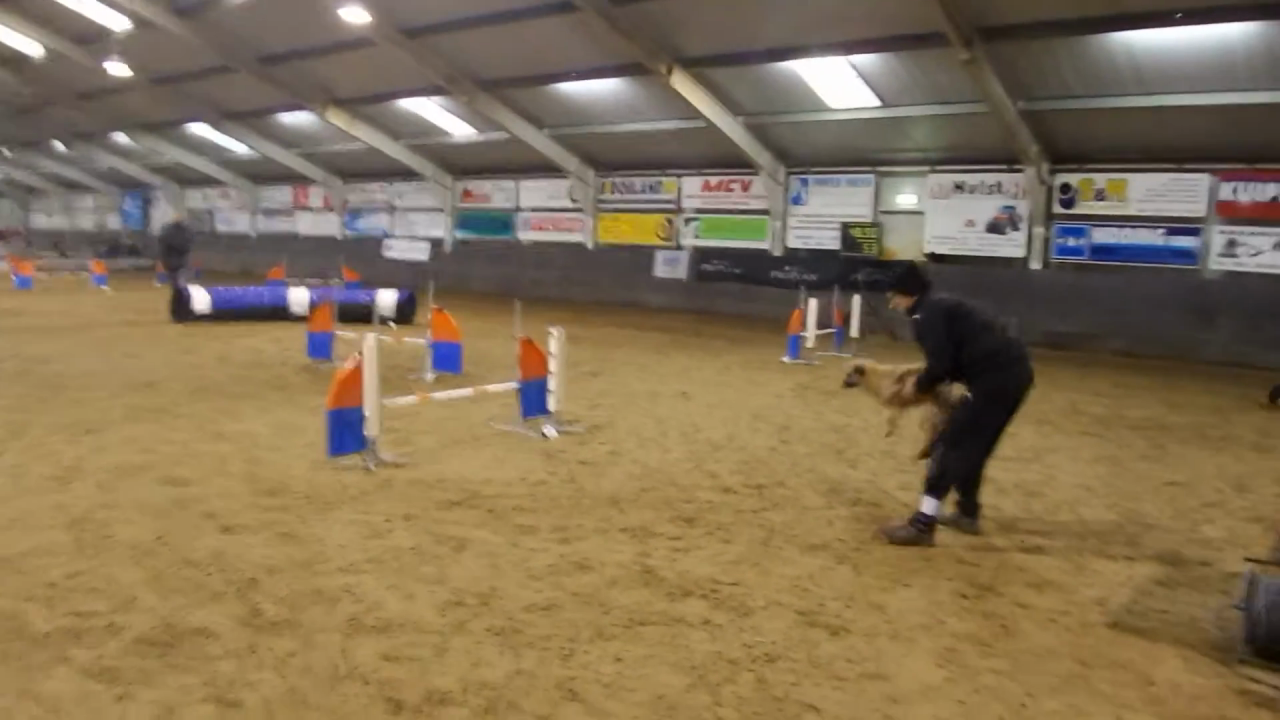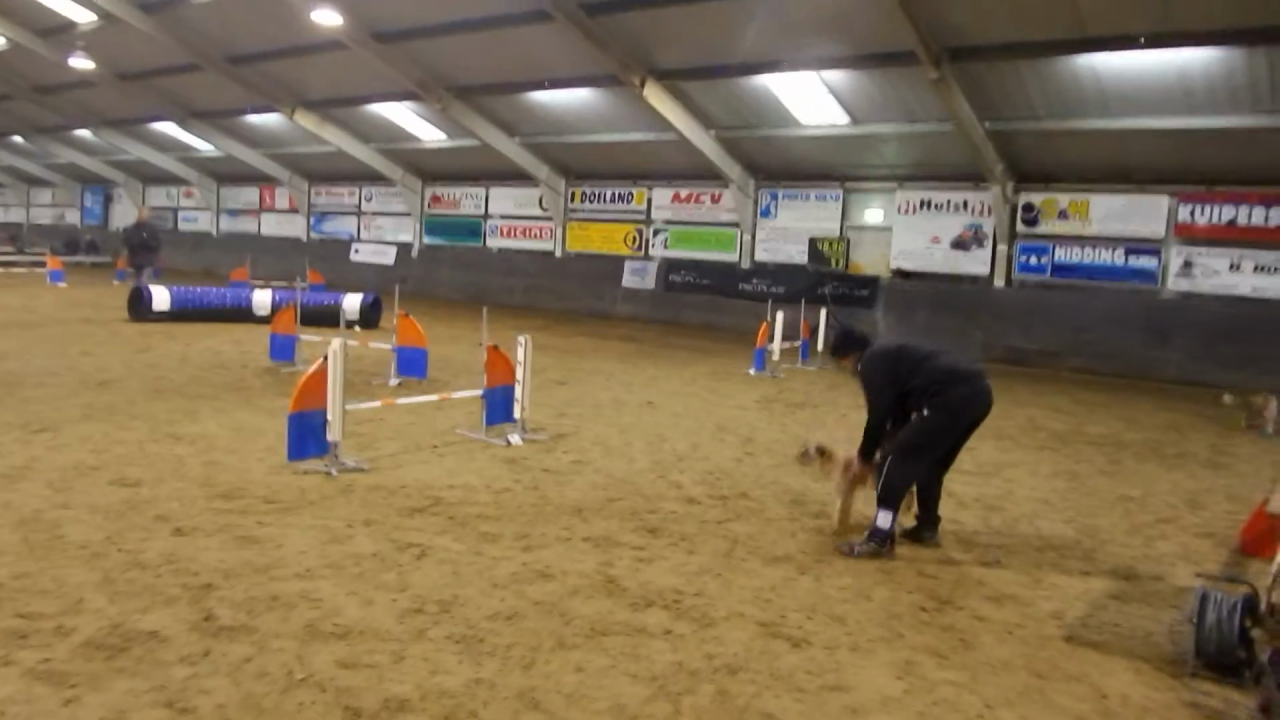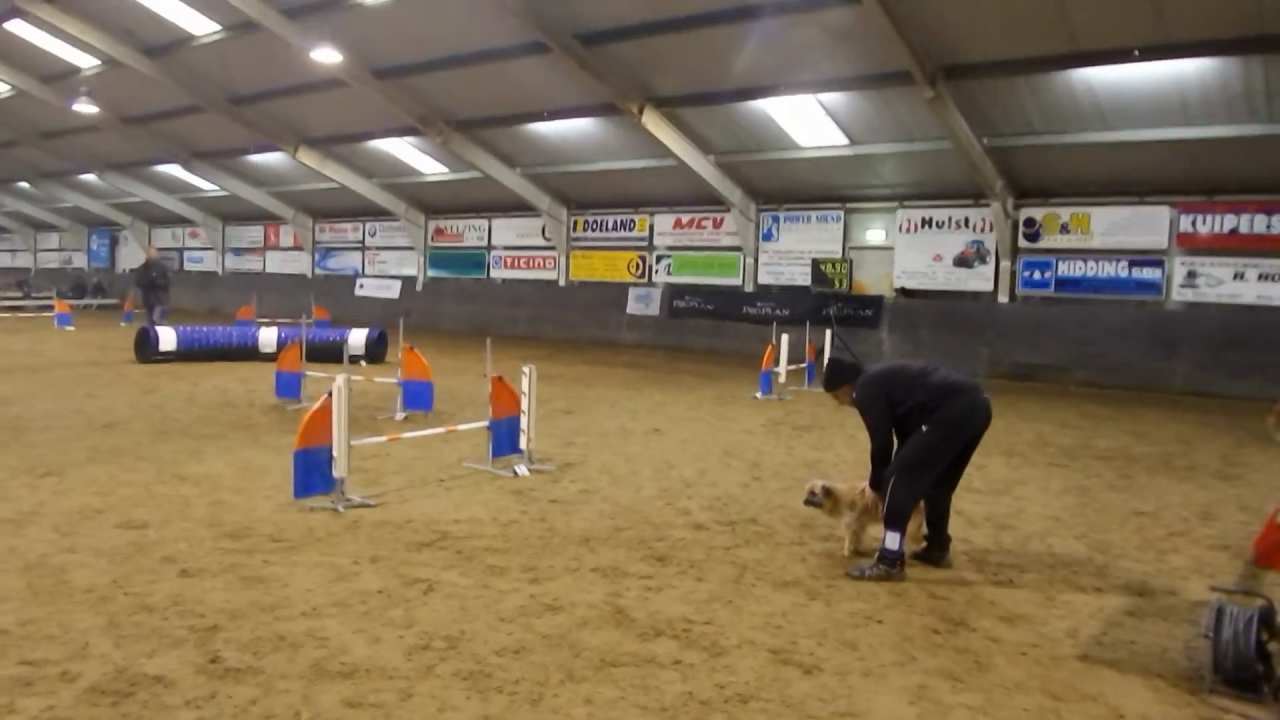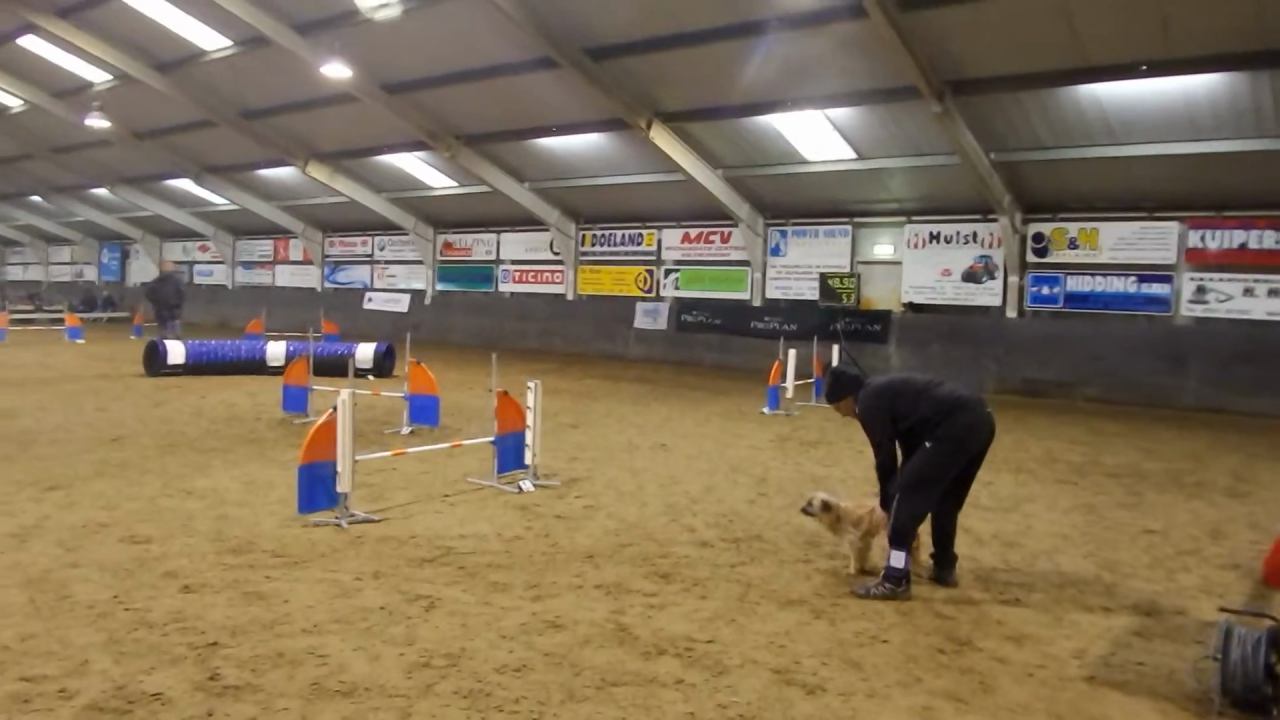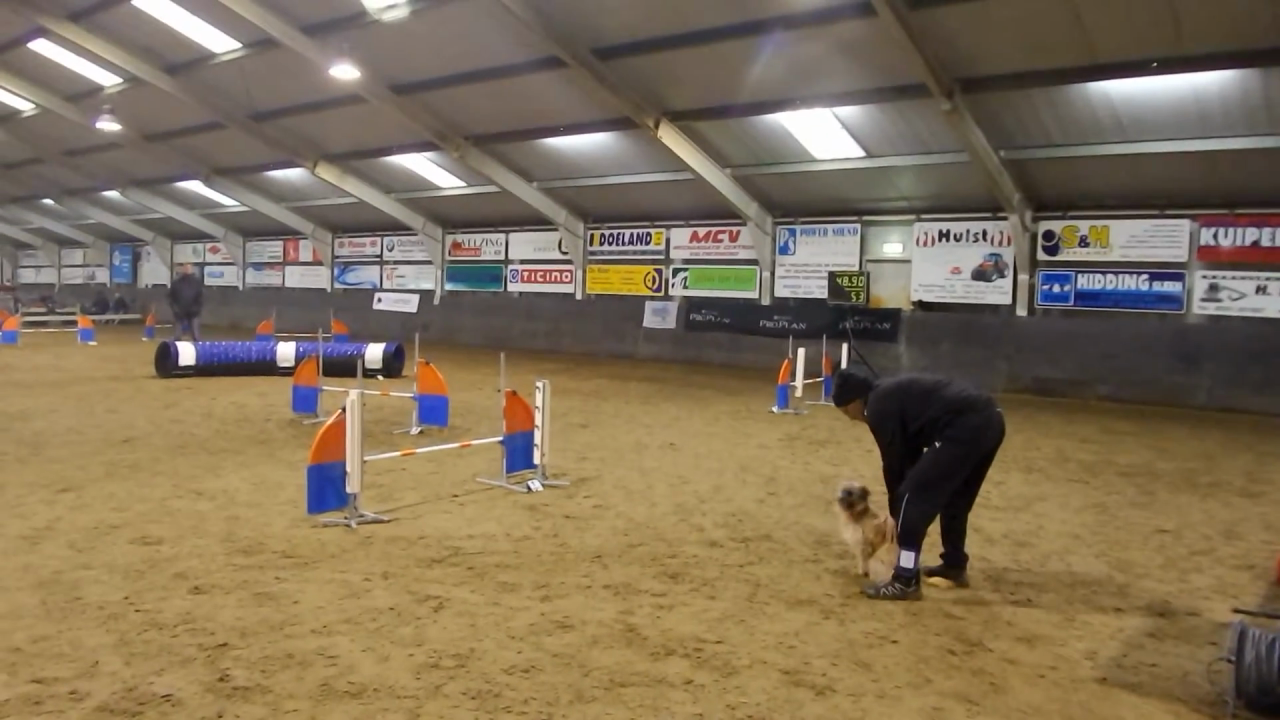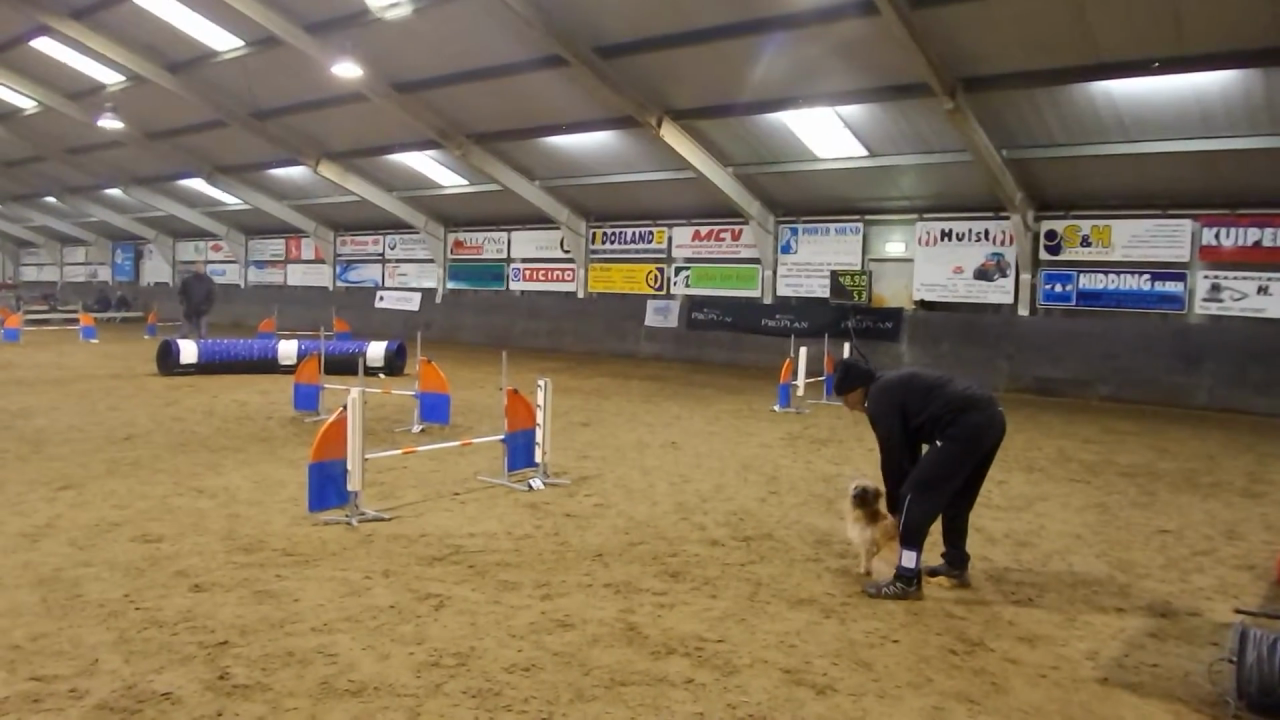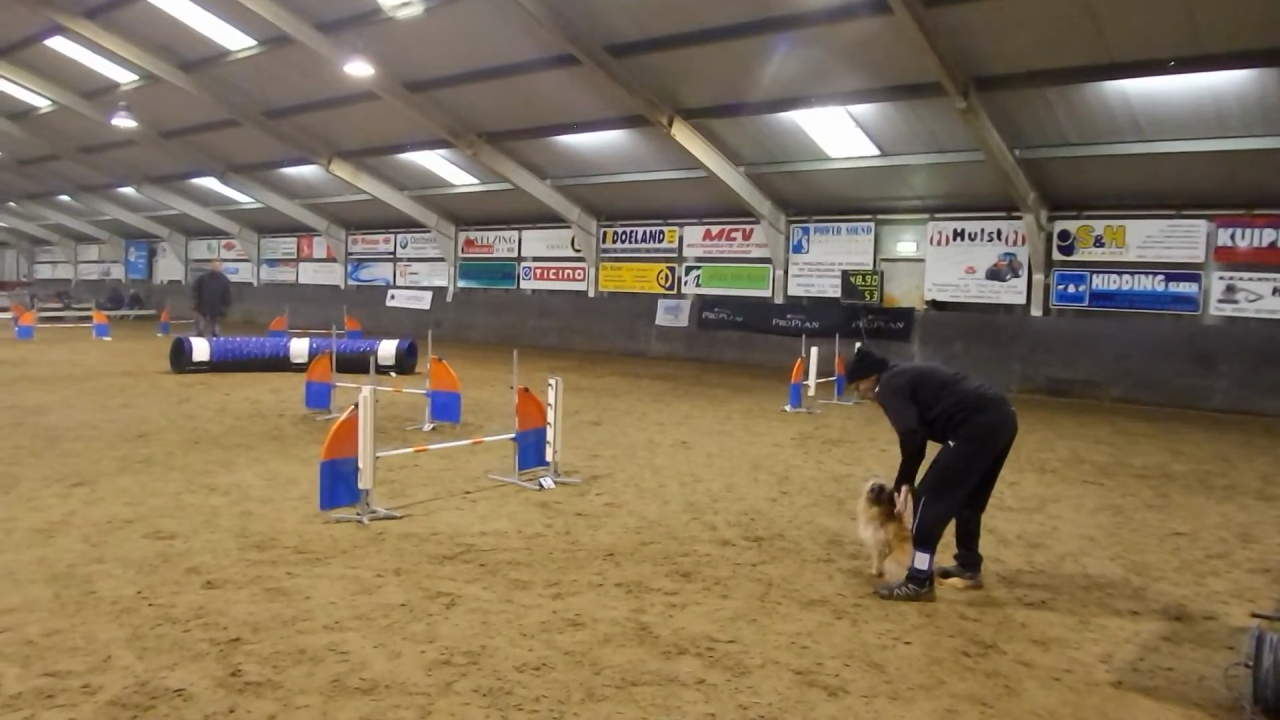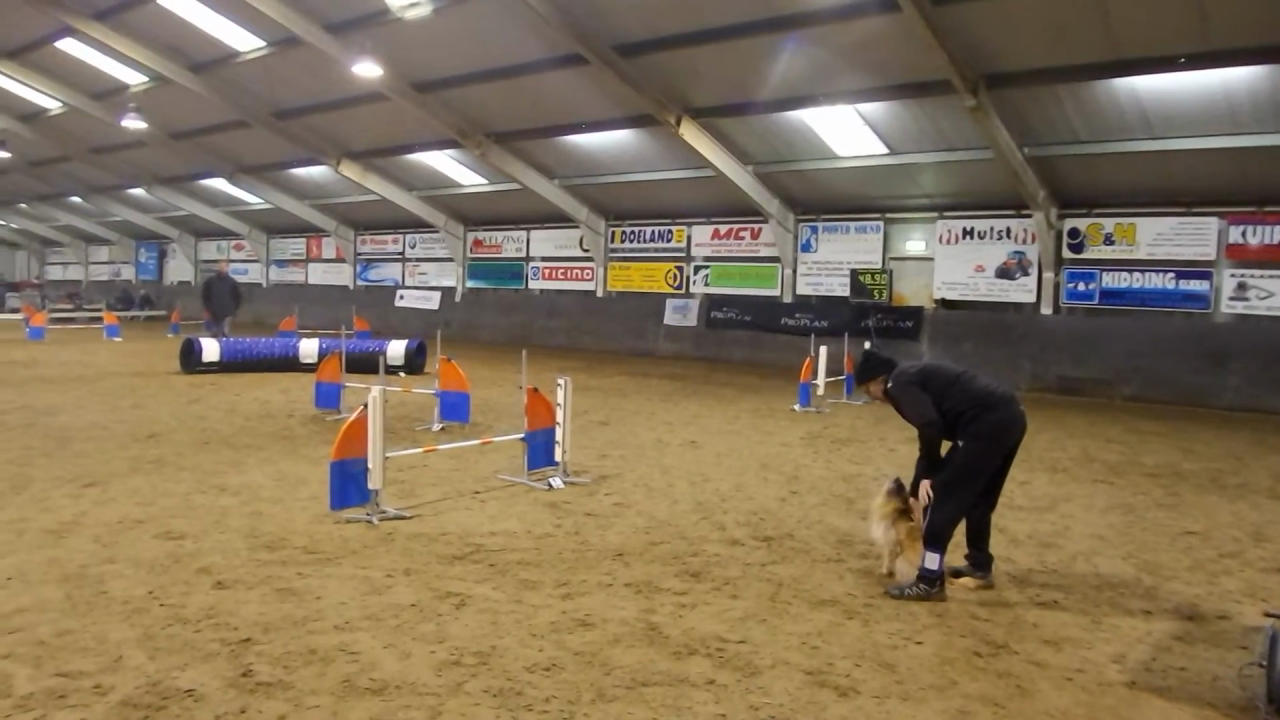
dt=0.3s
person 1, frame 1
left shoulder: (926, 315)
right shoulder: (942, 307)
left elbow: (940, 366)
left wrist: (917, 387)
right wrist: (925, 383)
left hip: (996, 377)
right hip: (1017, 371)
left knee: (950, 445)
right knee: (973, 445)
left ankle: (922, 525)
right ankle: (967, 513)
person 1, frame 2
left shoulder: (871, 363)
right shoulder: (888, 356)
left elbow: (879, 416)
right elbow: (900, 413)
left wrist: (863, 457)
right wrist: (885, 448)
left hip: (953, 398)
right hip: (977, 391)
left knee: (896, 460)
right knee: (931, 462)
left ankle: (880, 540)
right ankle: (927, 527)
person 1, frame 3
left shoulder: (866, 390)
right shoulder: (883, 379)
left elbow: (881, 443)
right elbow: (906, 434)
left wrist: (876, 486)
left hip: (952, 412)
right hip: (977, 404)
left knee: (899, 480)
right knee: (938, 482)
left ankle: (890, 563)
right ankle: (938, 549)
person 1, frame 4
left shoulder: (869, 403)
right shoulder: (885, 390)
left elbow: (885, 459)
right elbow: (911, 448)
left wrist: (887, 504)
right wrist: (893, 501)
left hip: (955, 428)
right hip: (980, 419)
left knee: (904, 498)
right knee: (946, 499)
left ankle: (895, 581)
right ankle: (944, 567)
person 1, frame 5
left shoulder: (879, 406)
right shoulder: (893, 393)
left elbow: (894, 462)
right elbow: (912, 453)
left wrist: (896, 511)
right wrist: (902, 509)
left hip: (965, 428)
right hip: (990, 419)
left knee: (914, 497)
right knee: (955, 498)
left ankle: (906, 581)
right ankle: (955, 567)
person 1, frame 6
left shoulder: (879, 398)
right shoulder: (894, 386)
left elbow: (892, 455)
right elbow: (909, 448)
left wrist: (894, 506)
right wrist: (899, 501)
left hip: (966, 426)
right hip: (991, 418)
left knee: (916, 497)
right knee: (956, 498)
left ankle: (906, 581)
right ankle: (956, 566)
person 1, frame 7
left shoulder: (889, 386)
right shoulder: (905, 377)
left elbow: (910, 434)
right elbow: (918, 434)
left wrist: (906, 482)
right wrist: (903, 485)
left hip: (978, 426)
right hip: (1002, 418)
left knee: (932, 497)
right knee: (968, 498)
left ankle: (919, 582)
right ankle: (969, 567)
person 1, frame 8
left shoulder: (900, 384)
right shoulder: (914, 377)
left elbow: (930, 425)
right elbow: (932, 426)
left wrist: (928, 474)
right wrist: (916, 488)
left hip: (987, 423)
right hip: (1010, 416)
left knee: (940, 498)
right knee: (979, 497)
left ankle: (930, 581)
right ankle: (980, 566)
